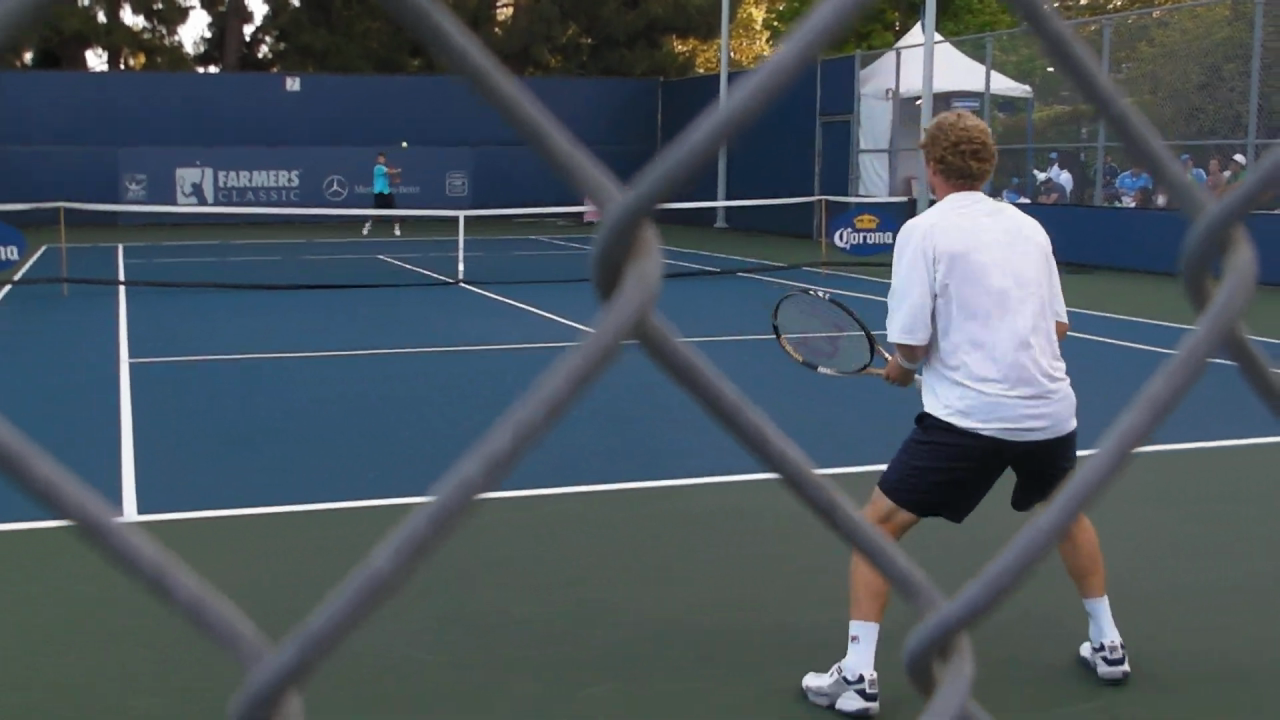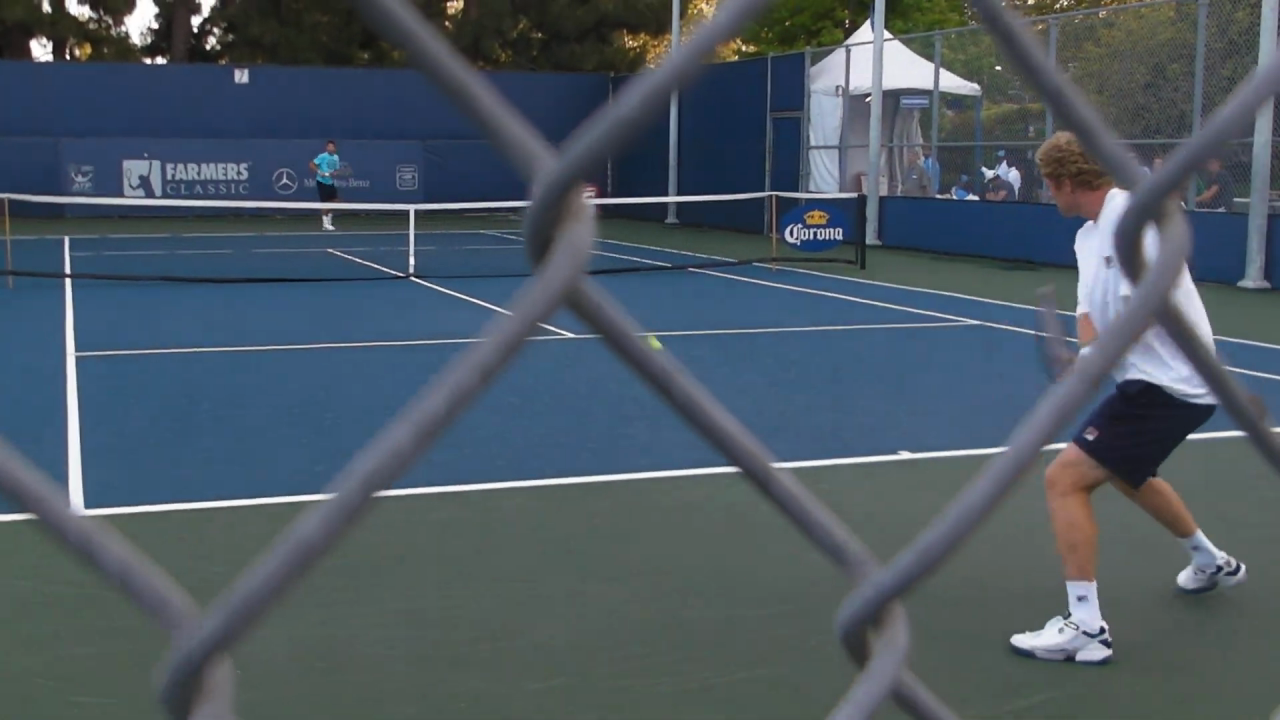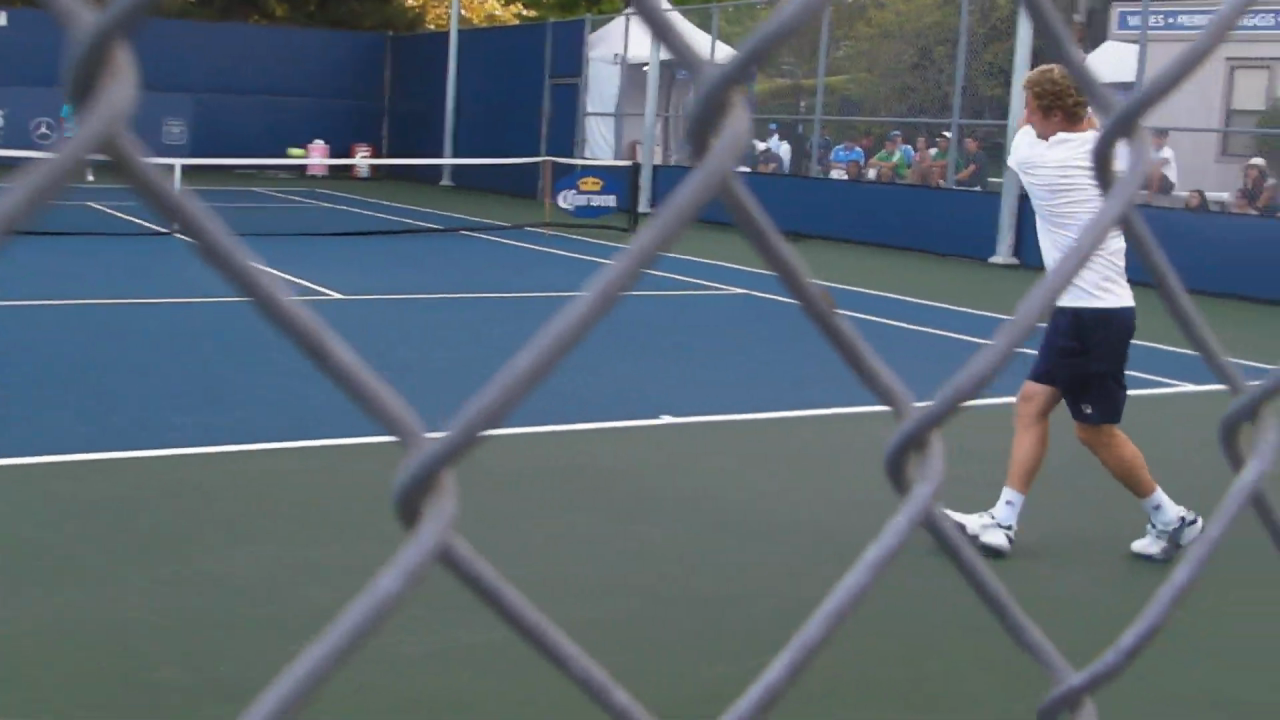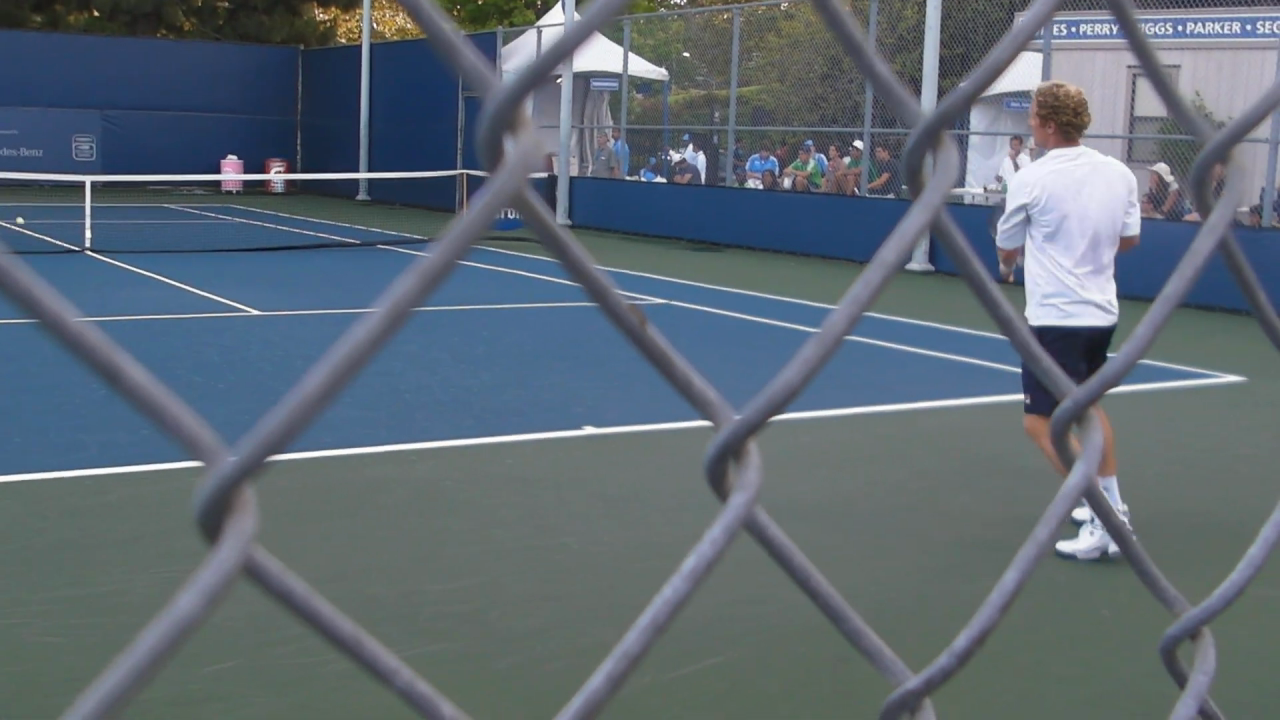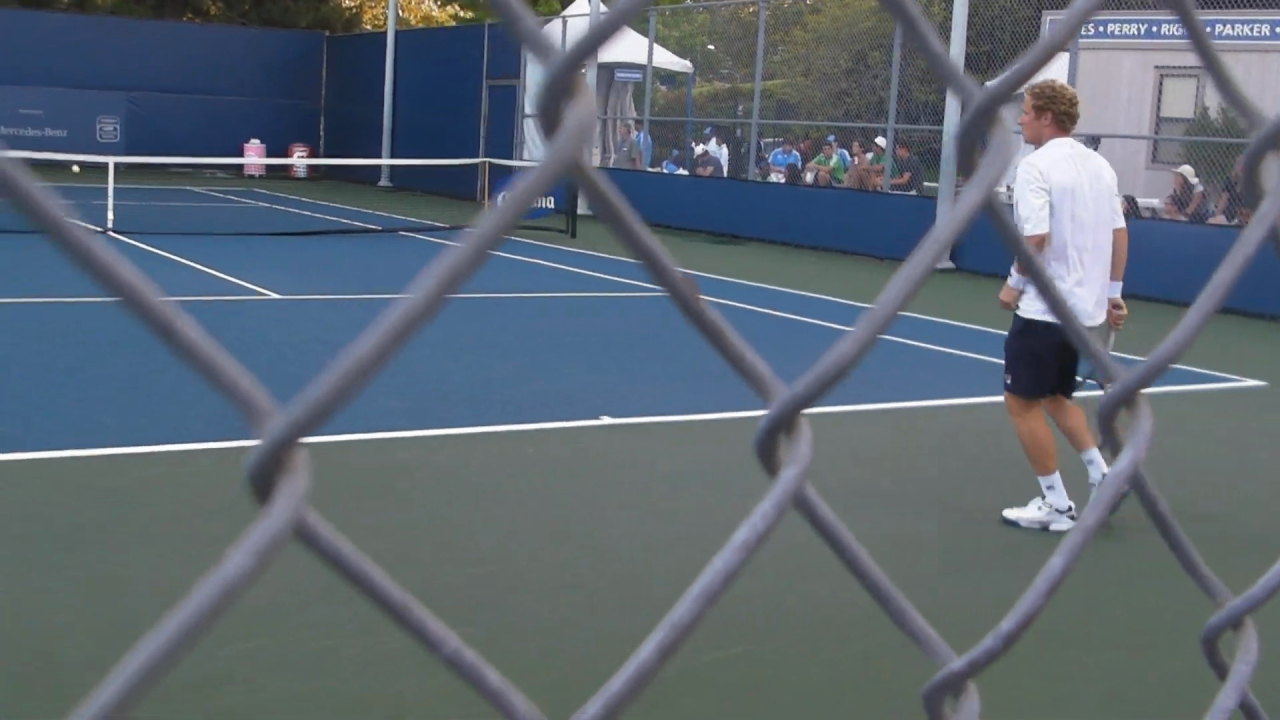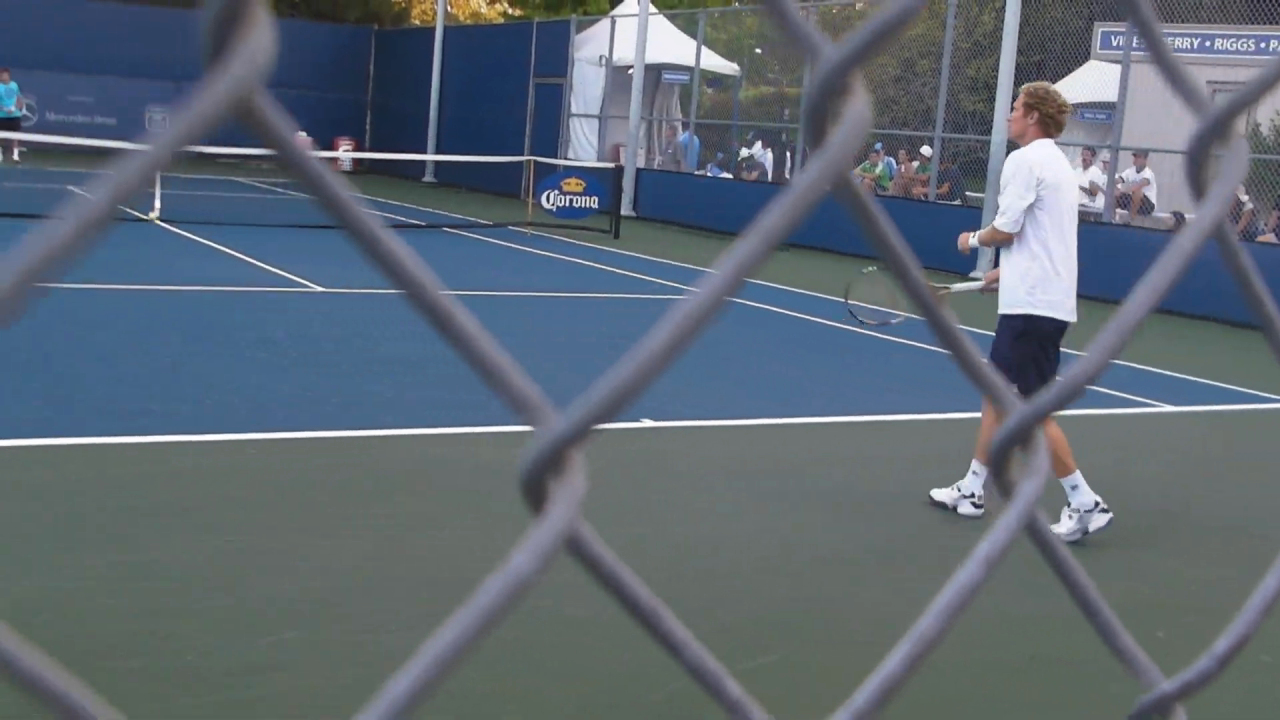
dt=0.5s
person 1, frame 1
left shoulder: (921, 232)
right shoulder: (1029, 229)
left elbow: (912, 342)
right elbow: (1055, 325)
left wrist: (900, 367)
left hip: (966, 418)
right hip: (1048, 413)
left knee: (876, 525)
right knee: (1065, 510)
right ankle: (1106, 644)
person 1, frame 2
left shoulder: (1130, 212)
right shoulder: (1090, 235)
right elbow: (1091, 312)
right wrist: (1084, 359)
left hip: (1167, 384)
right hip: (1152, 377)
left knee: (1063, 481)
right knee: (1127, 472)
left ankle: (1084, 626)
right ankle: (1215, 561)
person 1, frame 3
left shoulder: (1034, 157)
right wrist: (1078, 98)
left hip: (1090, 312)
right hip: (1096, 306)
left knee: (1097, 431)
right knee: (1032, 403)
left ankle: (1172, 518)
right ankle: (1001, 521)
person 1, frame 4
left shoulder: (1030, 179)
right shoulder: (1120, 173)
left elbow: (1007, 243)
right elbow: (1130, 238)
left wrist: (1007, 265)
left hip: (1054, 316)
right hip: (1100, 313)
left knee: (1046, 422)
left ankle: (1103, 524)
right ankle: (1112, 503)
person 1, frame 5
left shoulder: (1036, 166)
right shoulder: (1100, 165)
left elbow: (1036, 237)
right elbow: (1119, 233)
left wrist: (1014, 283)
right wrist: (1113, 291)
left hip: (1045, 308)
right hip: (1087, 305)
left knee: (1022, 402)
right knee: (1053, 396)
left ankle: (1056, 504)
right ankle: (1102, 478)
person 1, frame 6
left shoulder: (1025, 159)
right shoulder: (1057, 162)
left elbow: (1005, 232)
left wrist: (975, 240)
right wrist: (1004, 274)
left hip: (1032, 307)
right hip: (1046, 302)
right knee: (996, 396)
left ankle: (1087, 504)
right ankle: (972, 490)
